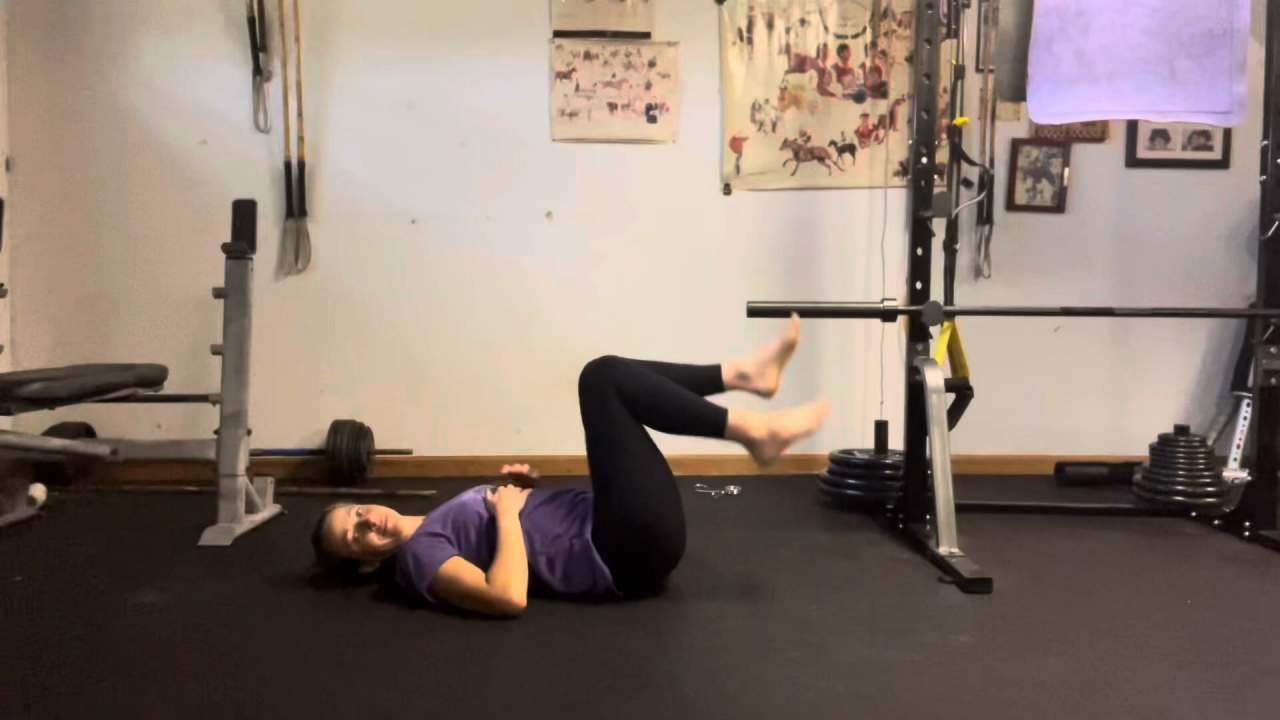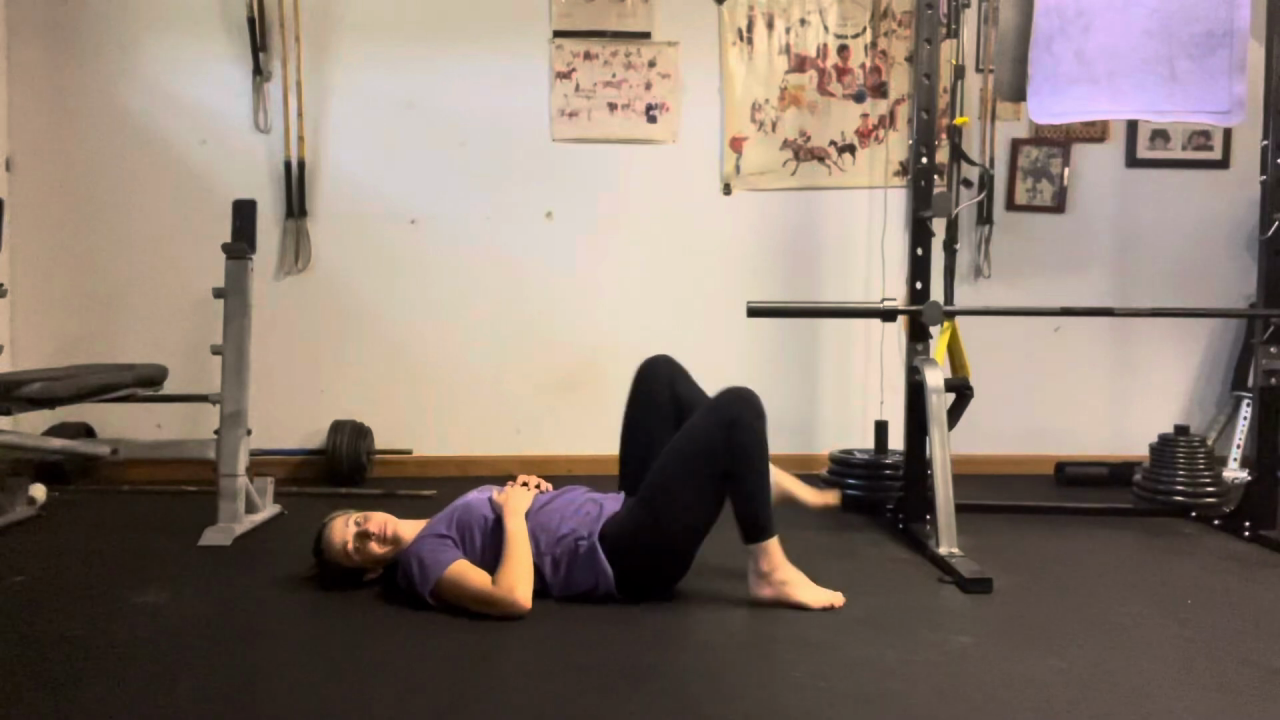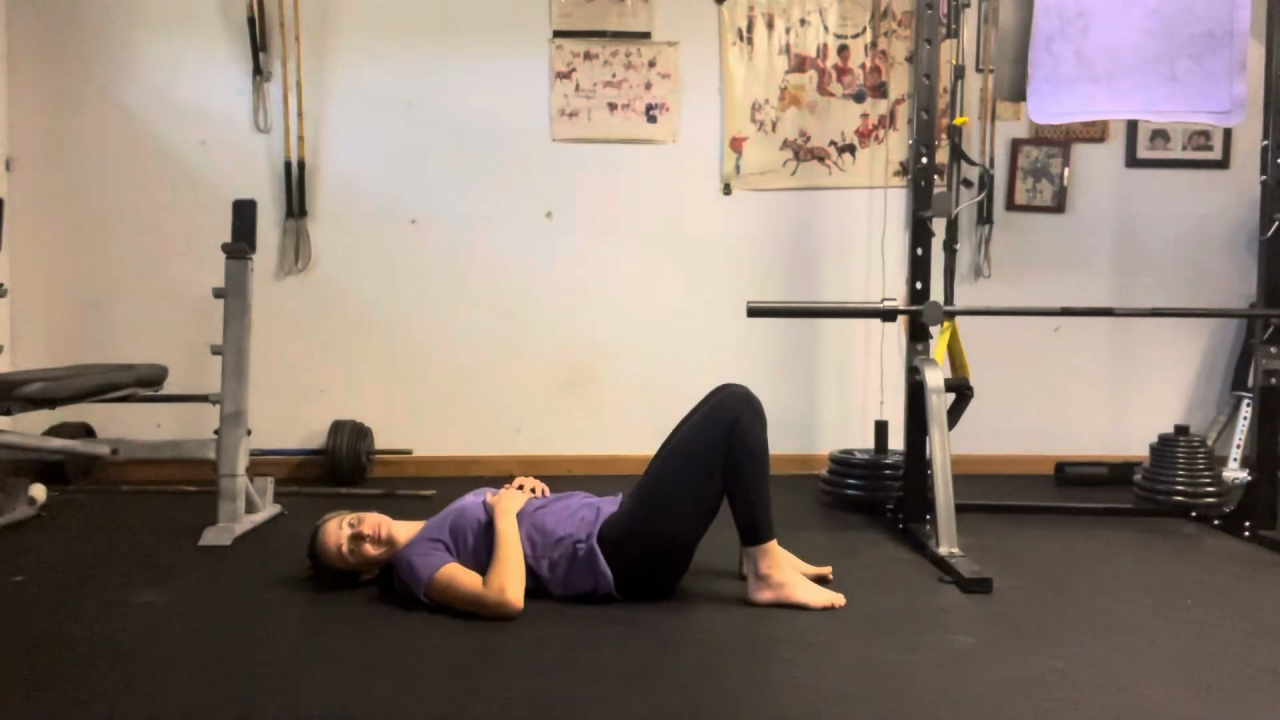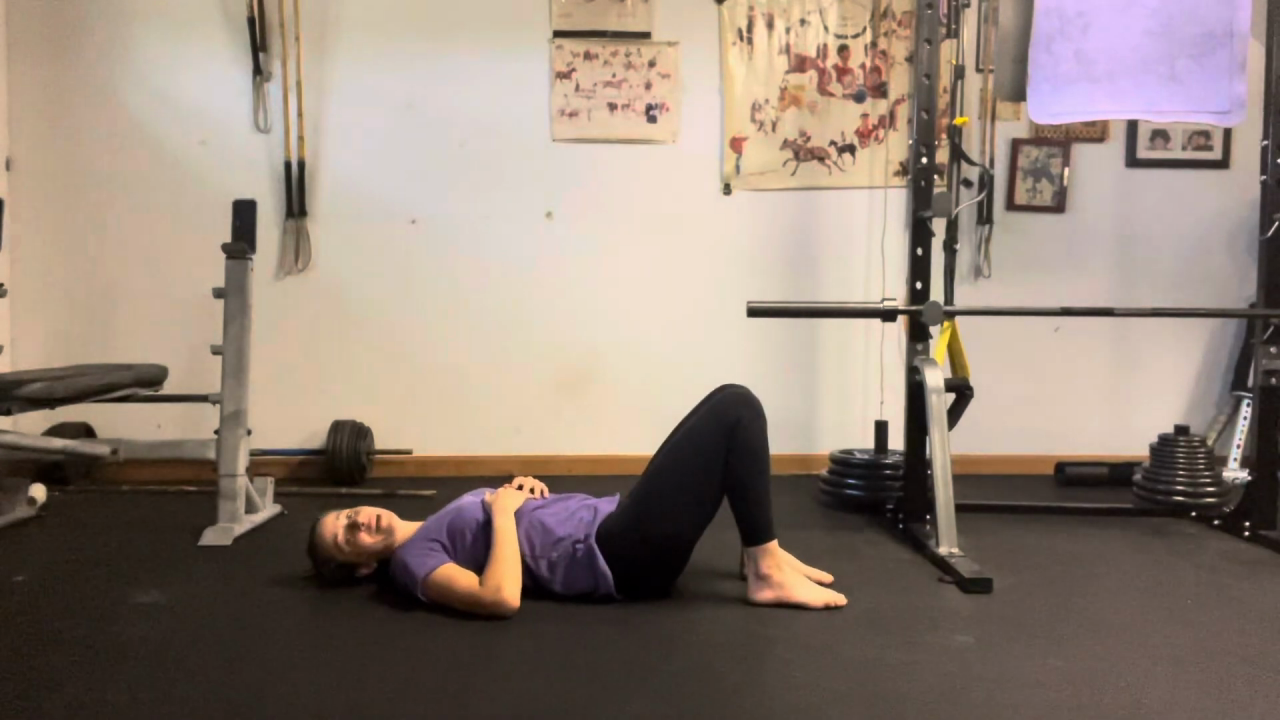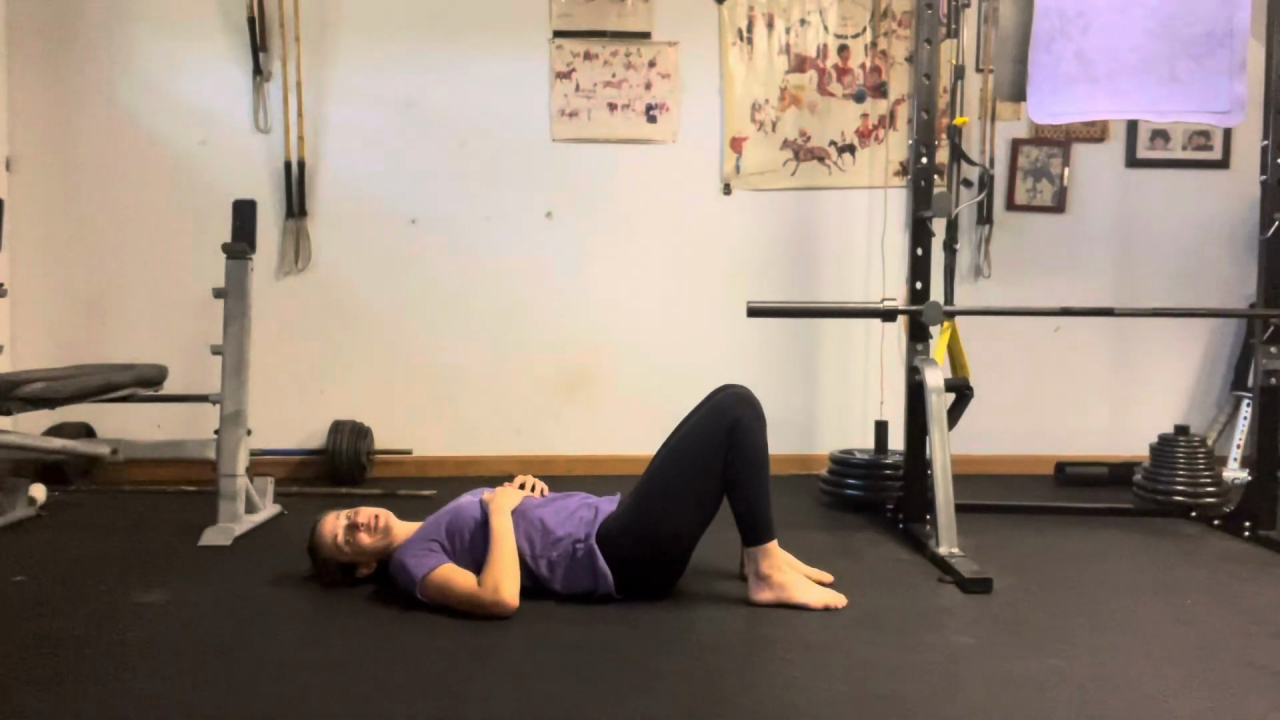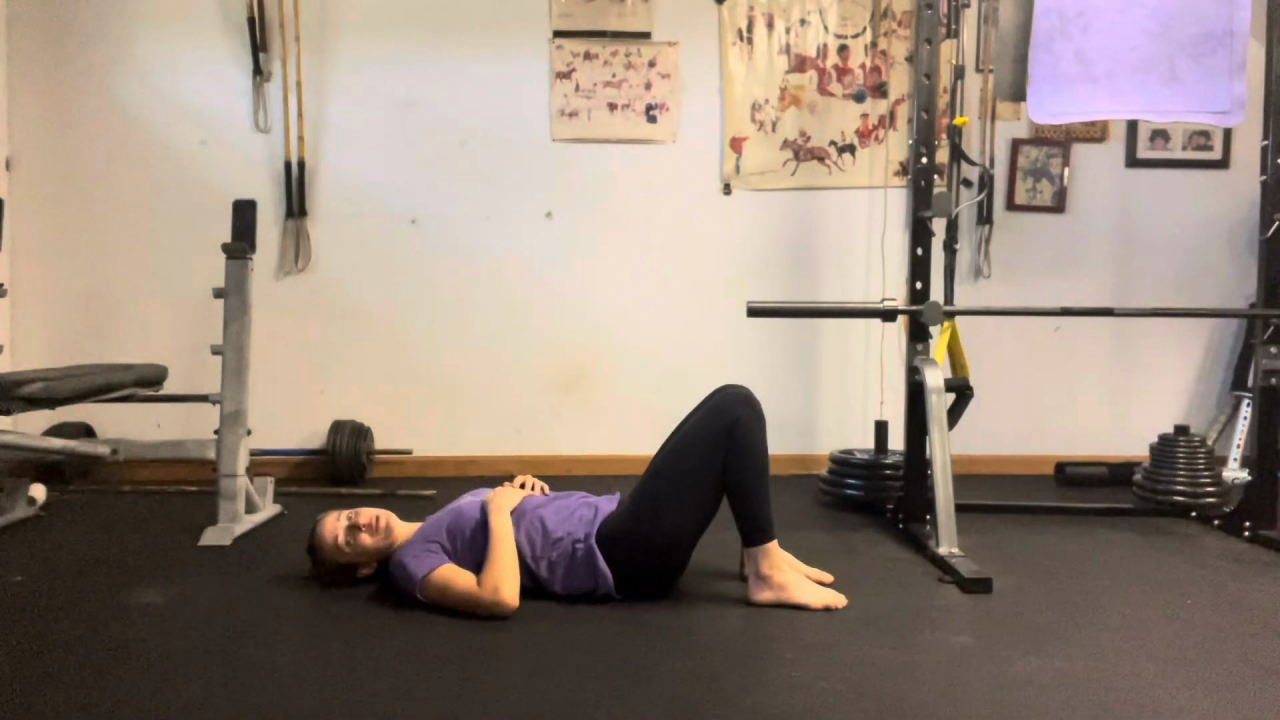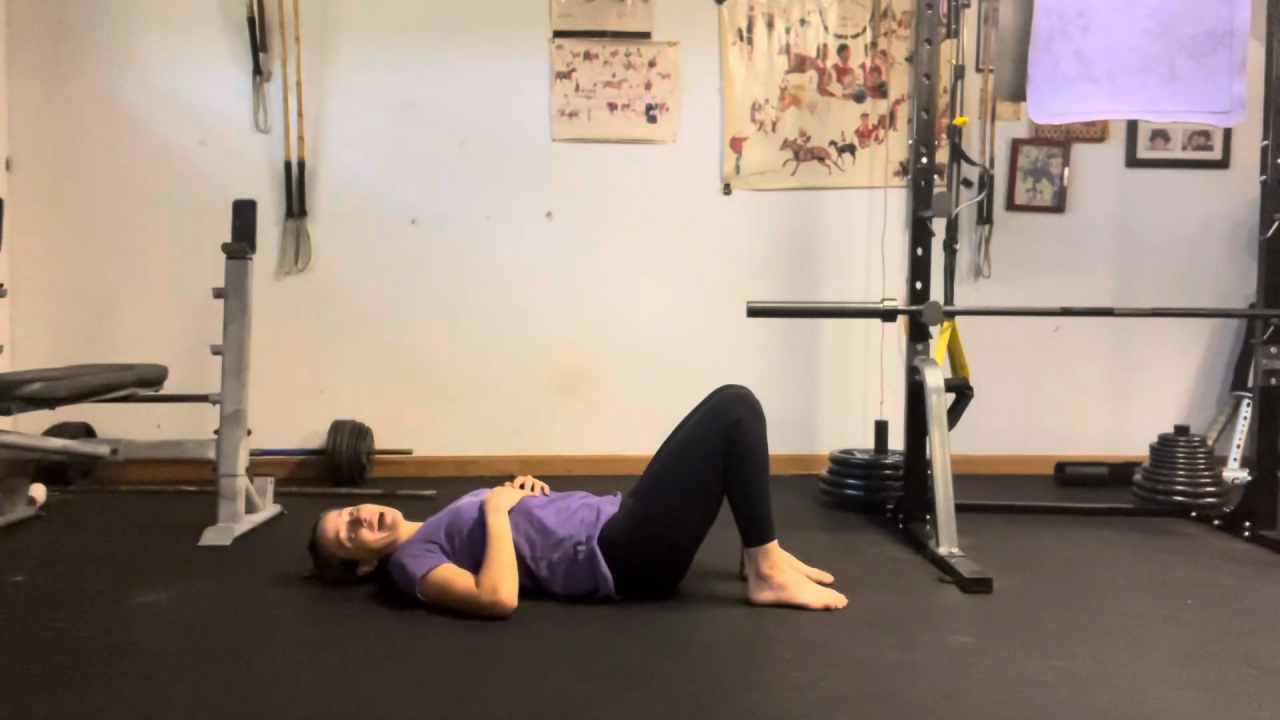
dt=0.3s
person 1, frame 1
left shoulder: (432, 527)
right shoulder: (421, 559)
right elbow: (510, 596)
left wrist: (516, 486)
right wrist: (506, 512)
left hip: (615, 535)
right hip: (629, 553)
left knee: (606, 379)
right knee: (600, 378)
left ankle: (746, 375)
right ankle: (753, 428)
person 1, frame 2
left shoulder: (436, 530)
right shoulder: (423, 560)
right elbow: (514, 599)
left wrist: (522, 489)
right wrist: (514, 513)
left hip: (616, 515)
right hip: (632, 559)
left knee: (659, 371)
right knee: (738, 405)
left ankle: (767, 480)
right ankle: (769, 569)
person 1, frame 3
left shoulder: (434, 534)
right shoulder: (417, 564)
right elbow: (507, 599)
left wrist: (521, 492)
right wrist: (505, 514)
left hip: (616, 520)
right hip: (627, 560)
left knee: (728, 402)
right knee: (737, 407)
left ankle: (762, 547)
right ankle: (768, 575)
person 1, frame 4
left shoulder: (431, 532)
right shoulder: (411, 561)
right elbow: (503, 597)
left wrist: (521, 490)
right wrist: (504, 512)
left hip: (610, 521)
right hip: (625, 559)
left knee: (729, 405)
right knee: (736, 409)
left ankle: (760, 550)
right ankle: (767, 573)
person 1, frame 5
left shoulder: (433, 531)
right shoulder: (412, 563)
right elbow: (501, 598)
left wrist: (520, 491)
right wrist: (500, 511)
left hip: (613, 522)
right hip: (624, 559)
left knee: (729, 402)
right knee: (735, 409)
left ankle: (760, 551)
right ankle: (768, 575)
person 1, frame 6
left shoulder: (433, 531)
right shoulder: (412, 563)
right elbow: (502, 598)
left wrist: (522, 489)
right wrist: (500, 511)
left hip: (612, 517)
right hip: (624, 558)
left knee: (729, 404)
right knee: (735, 409)
left ankle: (760, 550)
right ankle: (767, 574)
person 1, frame 7
left shoulder: (433, 532)
right shoulder: (412, 563)
right elbow: (500, 599)
left wrist: (522, 492)
right wrist: (496, 511)
left hip: (616, 519)
right hip: (626, 559)
left knee: (729, 405)
right knee: (735, 408)
left ankle: (759, 550)
right ankle: (767, 574)
